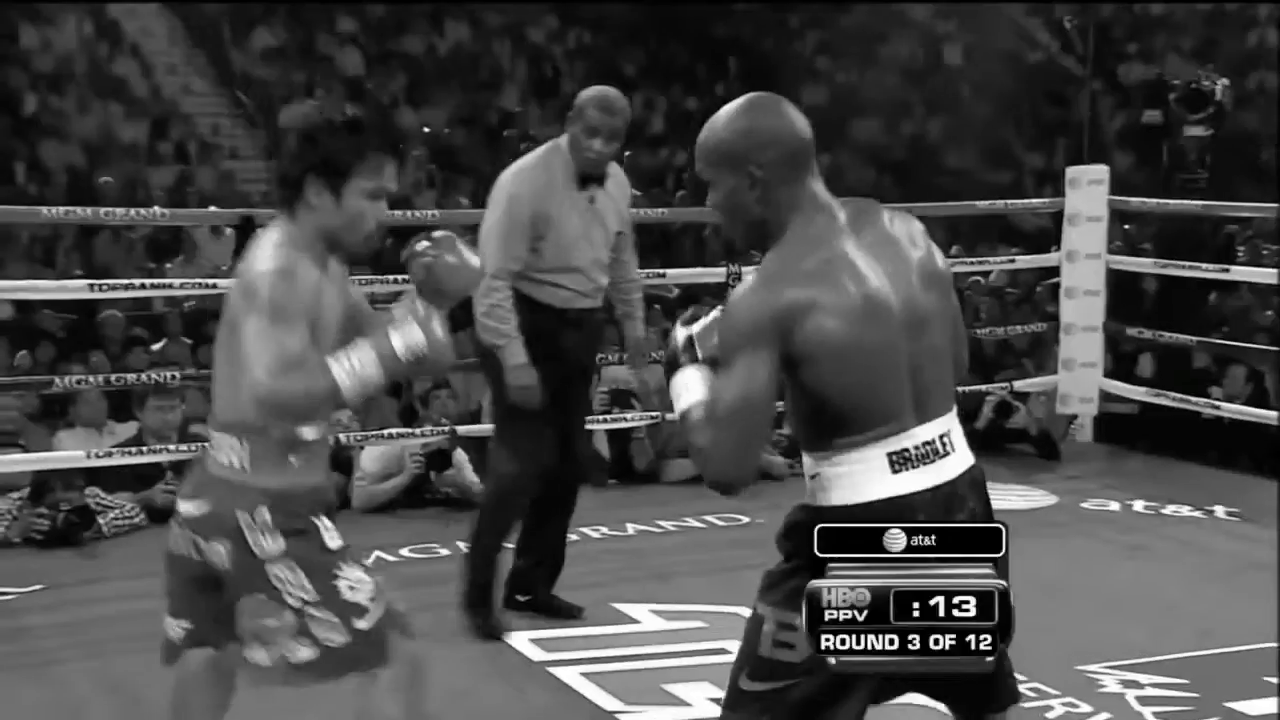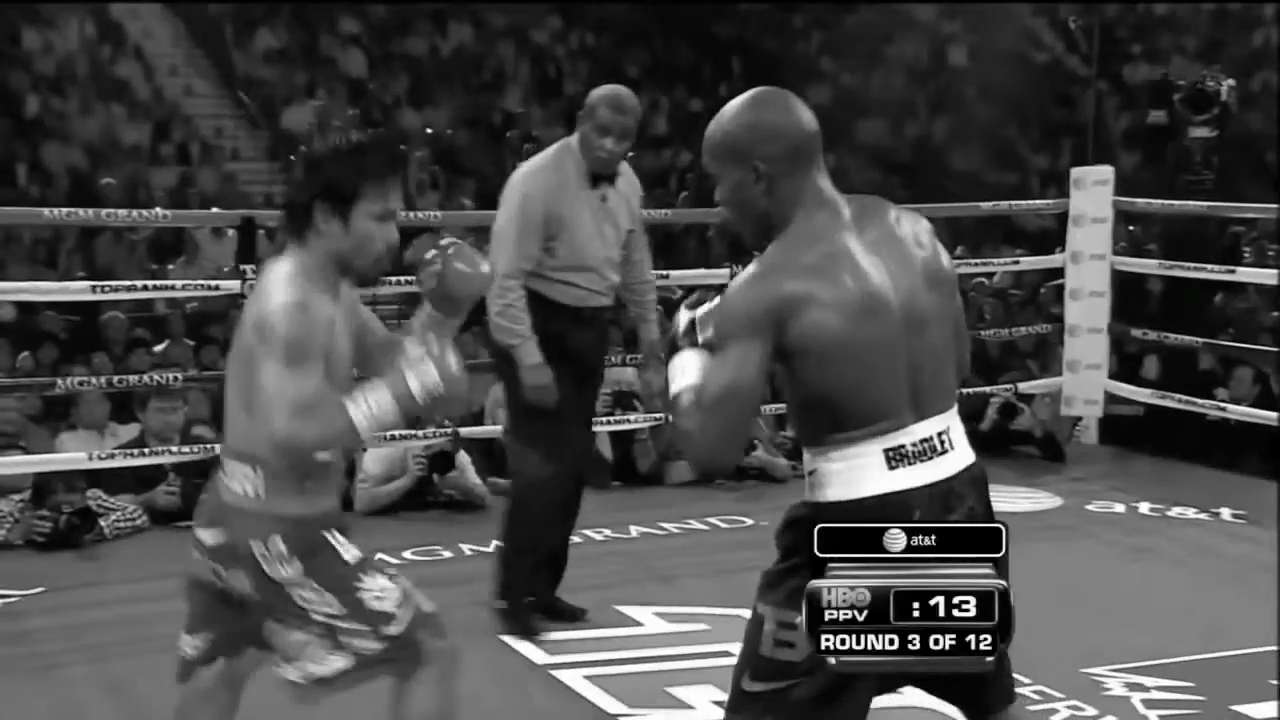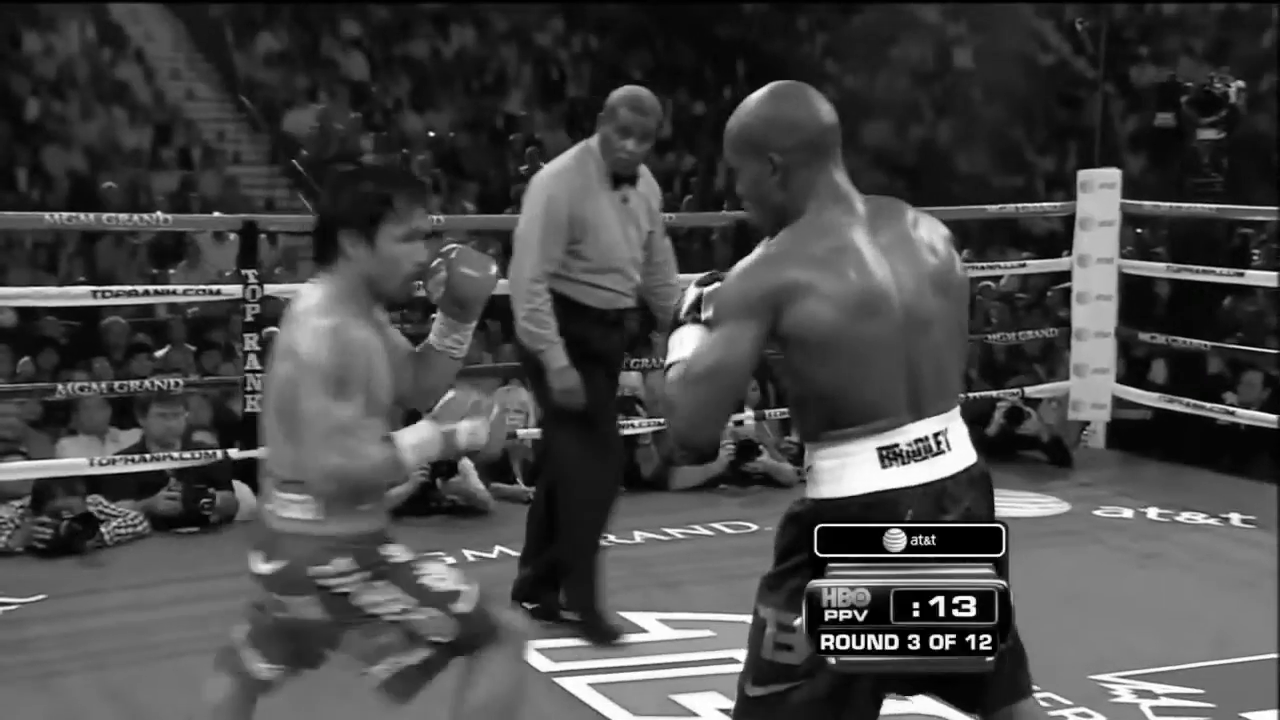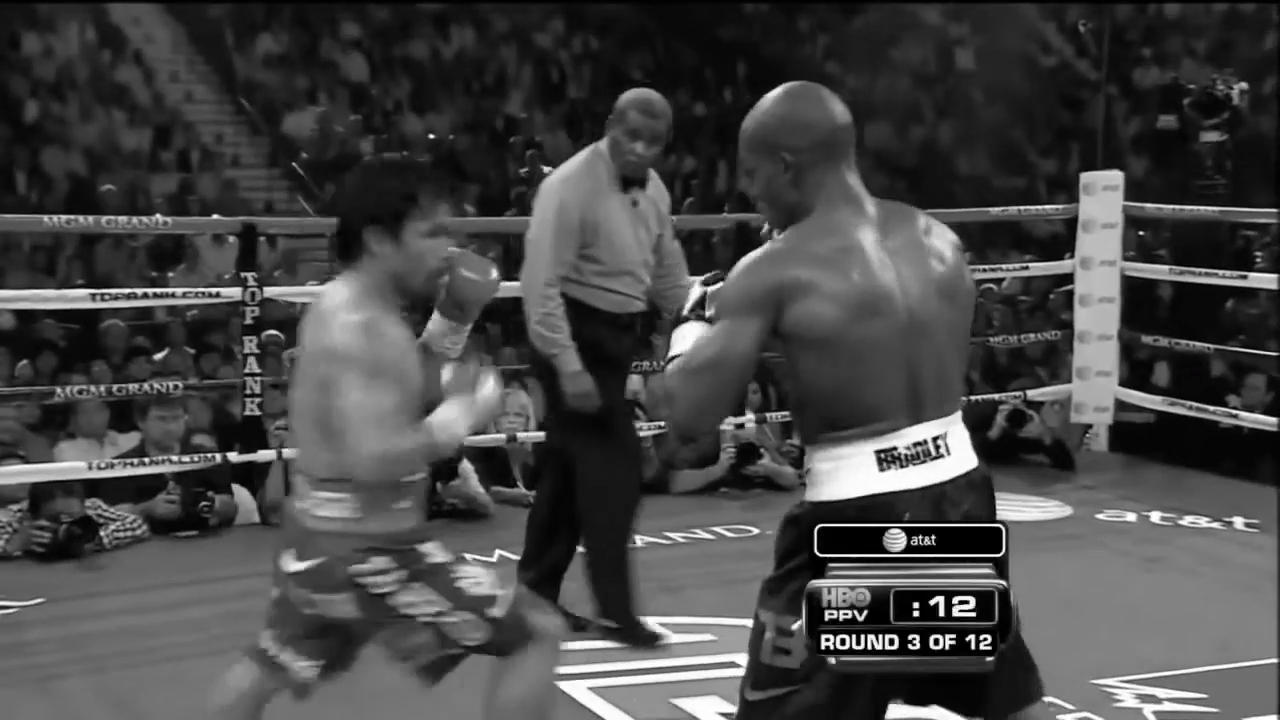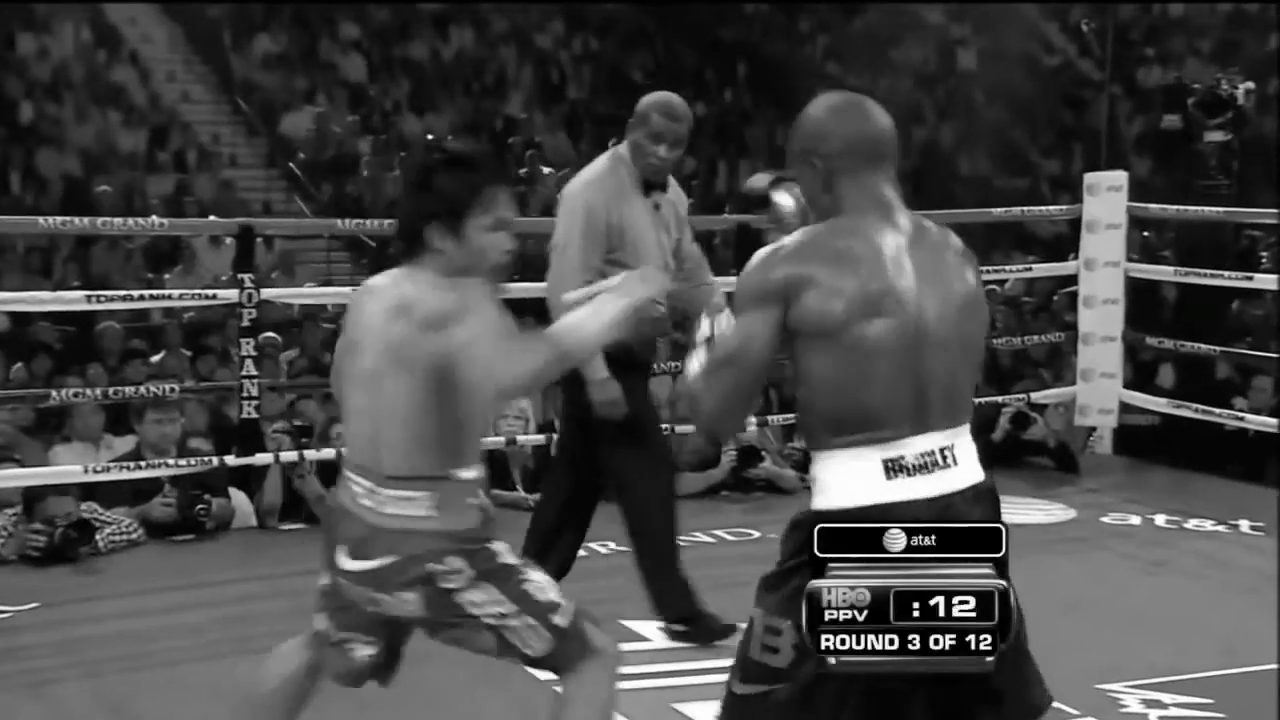
dt=0.4s
person 1, frame 1
left shoulder: (767, 296)
right shoulder: (907, 233)
left elbow: (726, 469)
left wrist: (690, 362)
left hip: (862, 528)
right hip: (958, 498)
person 1, frame 2
left shoulder: (767, 289)
right shoulder: (913, 231)
left elbow: (711, 452)
left wrist: (690, 349)
left hip: (860, 524)
right hip: (957, 496)
person 1, frame 3
left shoulder: (770, 275)
right shoulder: (929, 233)
left elbow: (691, 431)
left wrist: (692, 322)
left hip: (858, 521)
right hip: (959, 492)
person 1, frame 4
left shoulder: (775, 272)
right shoulder: (939, 240)
left elbow: (690, 417)
left wrist: (695, 319)
left hip: (857, 522)
right hip: (958, 495)
person 1, frame 5
left shoulder: (788, 267)
right shoulder: (959, 260)
left elbow: (717, 416)
left wrist: (709, 346)
left hip: (859, 530)
right hip: (963, 509)
person 2, frame 1
left shoulder: (320, 265)
right shoulder: (280, 271)
left elbow: (362, 344)
right elbow: (271, 396)
left wrist: (433, 301)
right wrist: (395, 348)
left hip: (221, 498)
right hip: (265, 511)
left knee: (214, 649)
right knee: (392, 657)
person 2, frame 2
left shoulder: (329, 288)
right shoulder: (293, 303)
left elbow: (388, 362)
right elbow: (290, 436)
left wrist: (445, 309)
right wrist: (412, 386)
left hip: (236, 517)
right hip: (279, 532)
left knee: (224, 662)
right knee: (429, 653)
person 2, frame 3
left shoulder: (356, 311)
right shoulder: (328, 333)
left elbow: (419, 384)
right elbow: (339, 471)
left wrist: (458, 315)
right wrist: (448, 435)
left hip: (288, 541)
right hip: (330, 553)
left knee: (249, 671)
right knee: (500, 638)
person 2, frame 4
left shoulder: (348, 304)
right shoulder: (360, 328)
left elbow: (412, 386)
right elbow: (378, 460)
left wrist: (454, 316)
right wrist: (469, 406)
left hip: (318, 538)
right hip: (365, 550)
left knee: (270, 665)
right knee: (537, 634)
person 2, frame 5
left shoulder: (372, 295)
right shoulder: (456, 301)
right elbow: (514, 377)
right wrist: (618, 300)
left hip: (357, 525)
right hip: (433, 547)
left knee: (319, 650)
right knee: (592, 657)
person 3, frame 1
left shoulder: (617, 184)
right shoulder: (525, 181)
left elbow: (622, 266)
right elbow: (493, 278)
left wrist: (634, 334)
right wrist: (514, 361)
left hip: (581, 329)
right hip: (529, 326)
left knee: (568, 463)
right knee: (523, 460)
left ankle: (532, 585)
right ankle: (477, 592)
person 3, frame 2
left shoulder: (628, 184)
right shoulder: (537, 180)
left elbow: (635, 267)
right elbow: (505, 277)
left wrist: (650, 338)
right wrist: (528, 359)
left hip: (591, 328)
right hip: (540, 324)
left knee: (574, 463)
right knee: (546, 462)
left ankle: (539, 587)
right ankle: (513, 592)
person 3, frame 3
left shoulder: (645, 185)
right shoulder: (559, 183)
left elbow: (657, 269)
right elbow: (529, 279)
right wrist: (555, 363)
left hip: (609, 329)
right hip: (565, 328)
left knee: (571, 463)
right knee: (593, 462)
left ankle: (538, 591)
right ankle: (579, 600)
person 3, frame 4
left shoulder: (654, 189)
right shoulder: (570, 186)
left elbow: (668, 274)
right elbow: (541, 283)
right wrist: (567, 366)
left hip: (619, 333)
right hip: (578, 335)
left knee: (573, 467)
right knee: (613, 466)
left ankle: (535, 593)
right ankle: (614, 609)
person 3, frame 5
left shoulder: (670, 193)
right shoulder: (593, 191)
left elbow: (689, 275)
right elbow: (567, 291)
right wrist: (596, 374)
left hip: (632, 342)
right hip: (600, 342)
left knee: (581, 475)
right knee: (647, 470)
right ankle: (677, 610)
